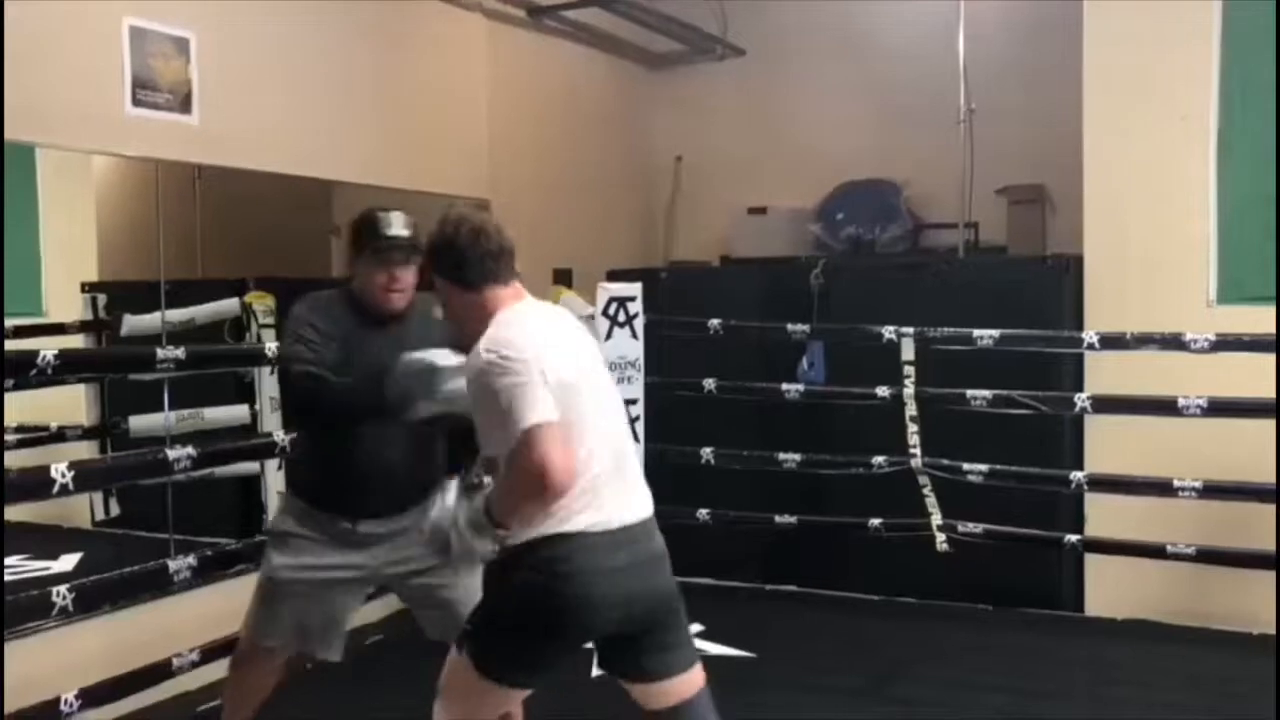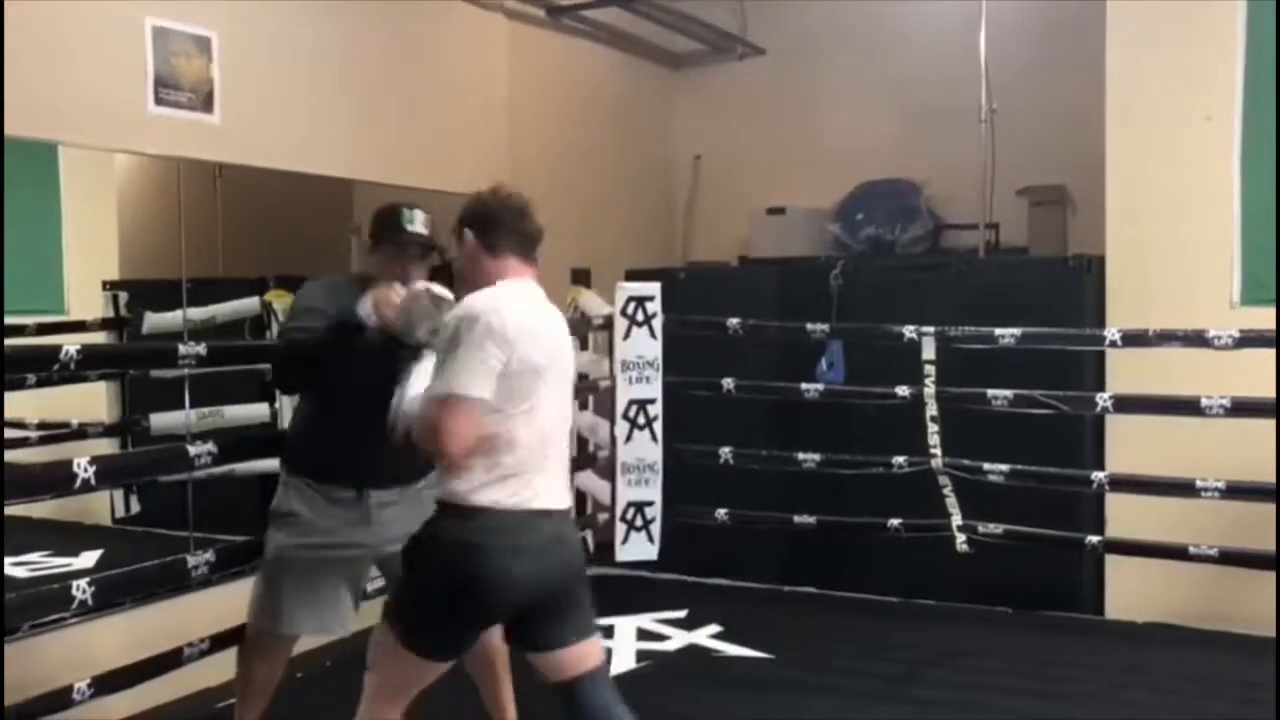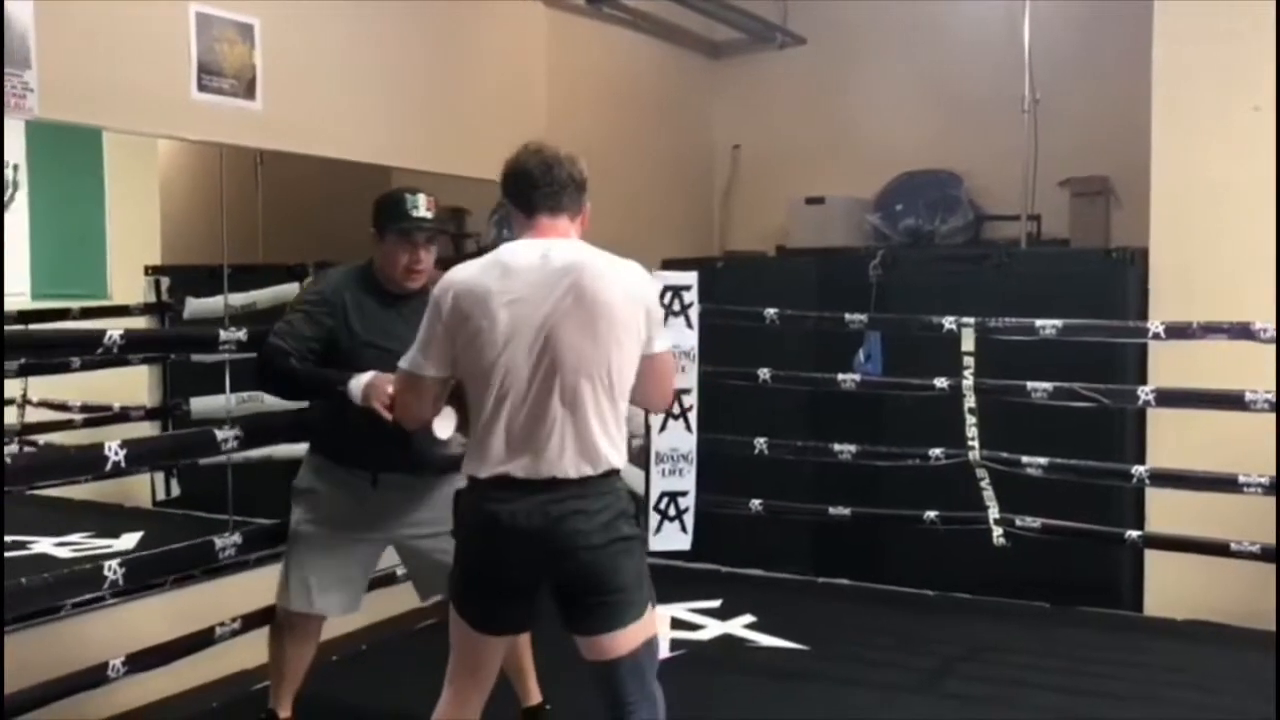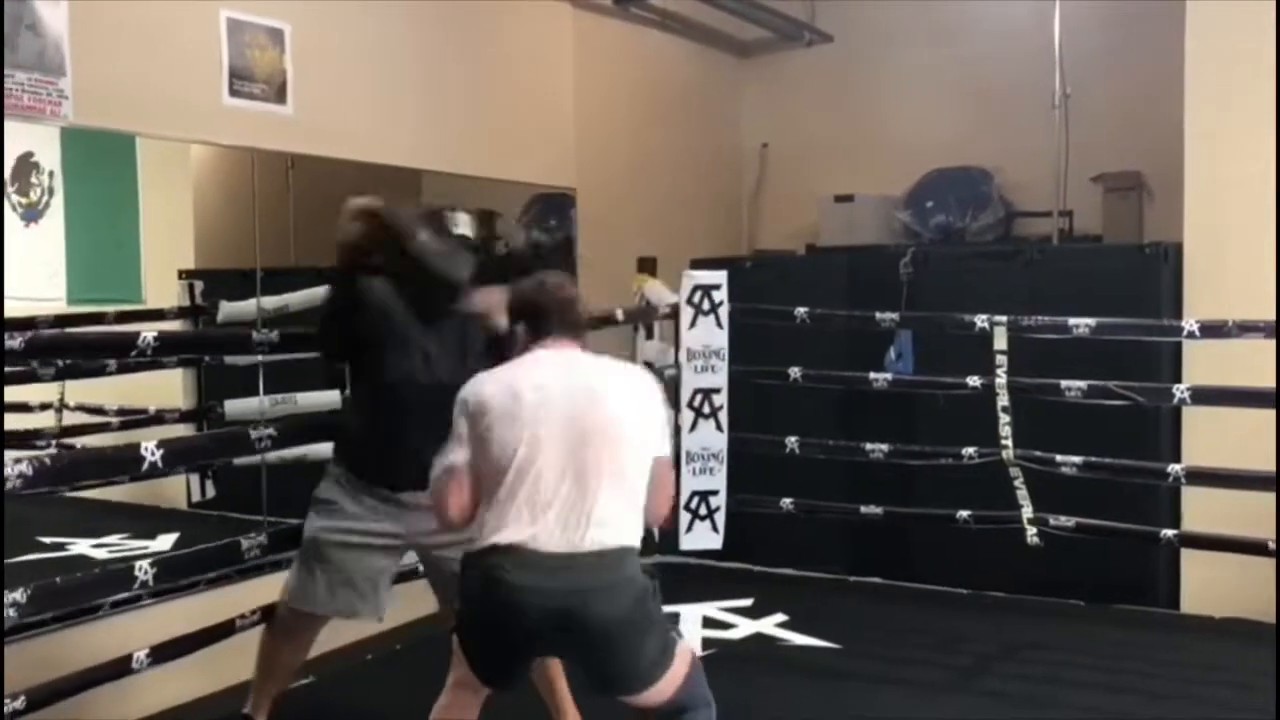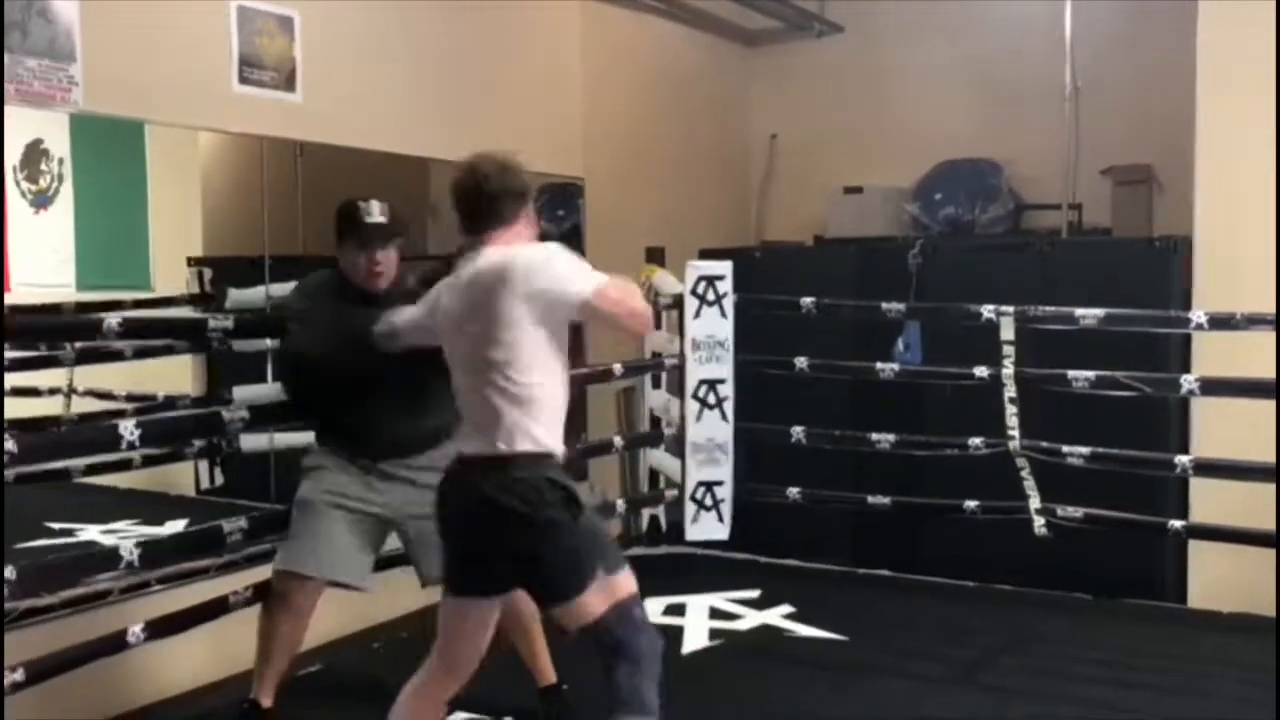
dt=1s
person 1, frame 1
left shoulder: (499, 355)
right shoulder: (558, 322)
left elbow: (548, 473)
left wrist: (482, 515)
left hip: (558, 569)
right hip: (640, 556)
person 1, frame 2
left shoulder: (482, 315)
right shoulder: (543, 319)
left elbow: (450, 441)
left wrist: (416, 406)
left hip: (473, 542)
right hip: (552, 543)
person 1, frame 3
left shoulder: (461, 286)
right shoulder: (629, 281)
left elbow: (411, 411)
right elbow: (658, 396)
left hip: (497, 510)
right hip: (592, 508)
person 1, frame 4
left shoulder: (484, 390)
right shoulder: (639, 385)
left elbow: (452, 510)
right elbow: (659, 509)
left hip: (507, 583)
right hip: (609, 585)
person 1, frame 5
left shoulder: (448, 295)
right shoulder: (527, 266)
left elbow: (396, 330)
right elbow: (635, 315)
left wrist: (388, 326)
left hip: (469, 492)
right hip: (525, 488)
left knee: (449, 661)
right knee: (631, 643)
person 2, frame 1
left shoulder: (440, 319)
right shoulder: (317, 314)
right elbow: (305, 399)
right wrist: (407, 385)
left hip: (419, 513)
right hip: (321, 521)
right knee: (264, 646)
person 2, frame 2
right shoulder: (326, 296)
right elbow: (288, 374)
right wrist: (361, 317)
left hip: (413, 492)
right hip: (318, 497)
right knee: (271, 628)
person 2, frame 3
right shoulder: (334, 293)
right elbow: (272, 368)
right wrist: (351, 386)
left hip: (434, 480)
right hip: (342, 479)
right knee: (300, 606)
person 2, frame 4
left shoulder: (481, 317)
right shoulder: (373, 300)
right elbow: (334, 343)
right wrist: (350, 256)
right hip: (362, 494)
right knee: (299, 614)
person 2, frame 5
left shoulder: (430, 293)
right shoulder: (315, 296)
right elbow: (298, 376)
right wrist: (370, 341)
left hip: (433, 462)
right hip: (346, 464)
right knee: (292, 584)
